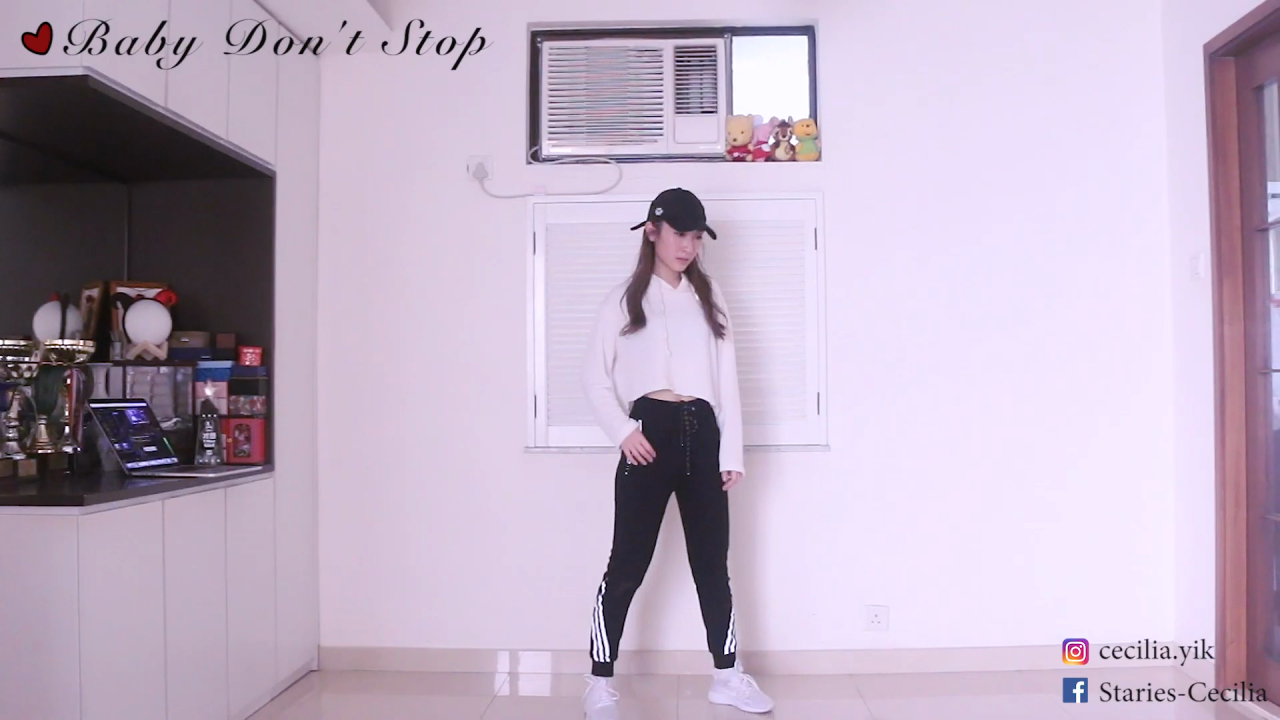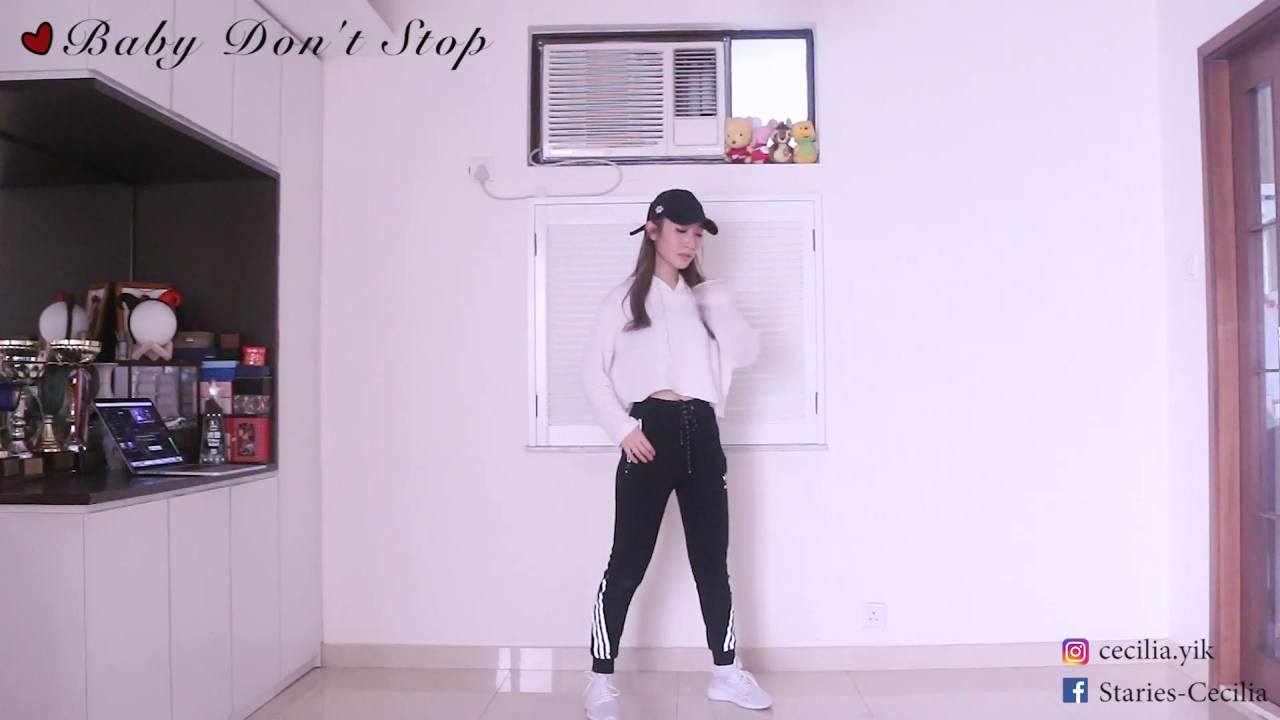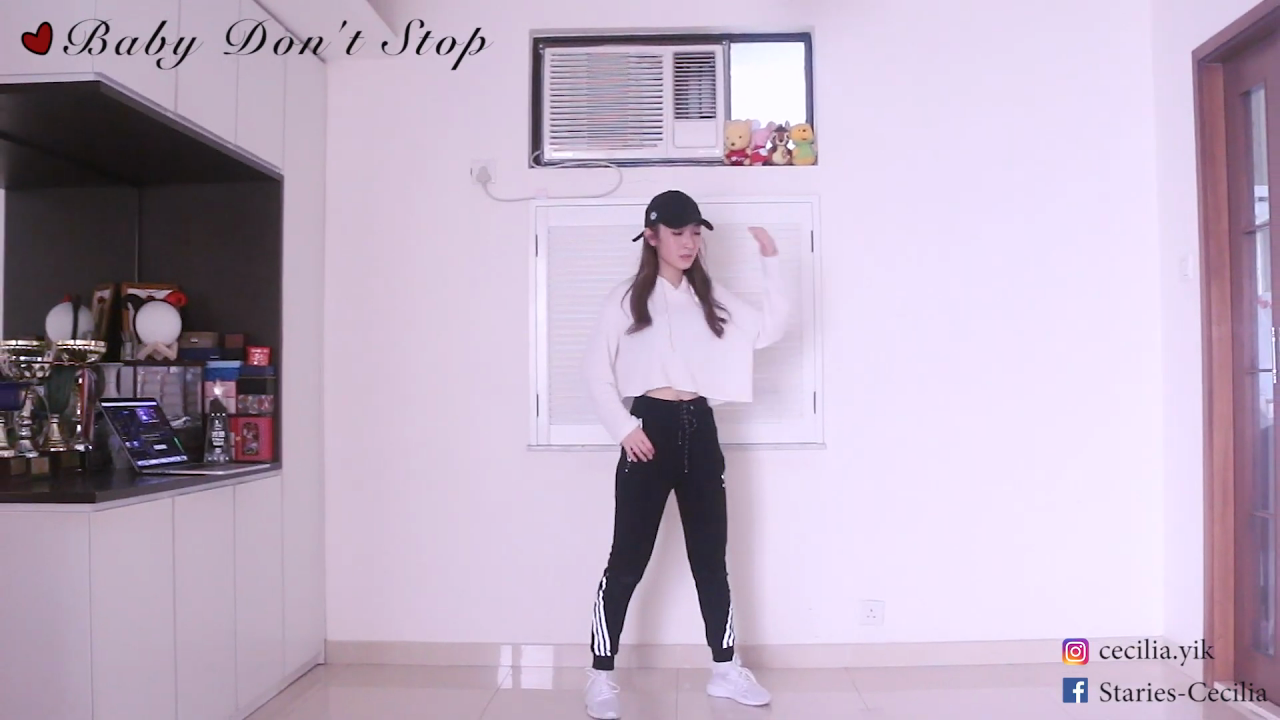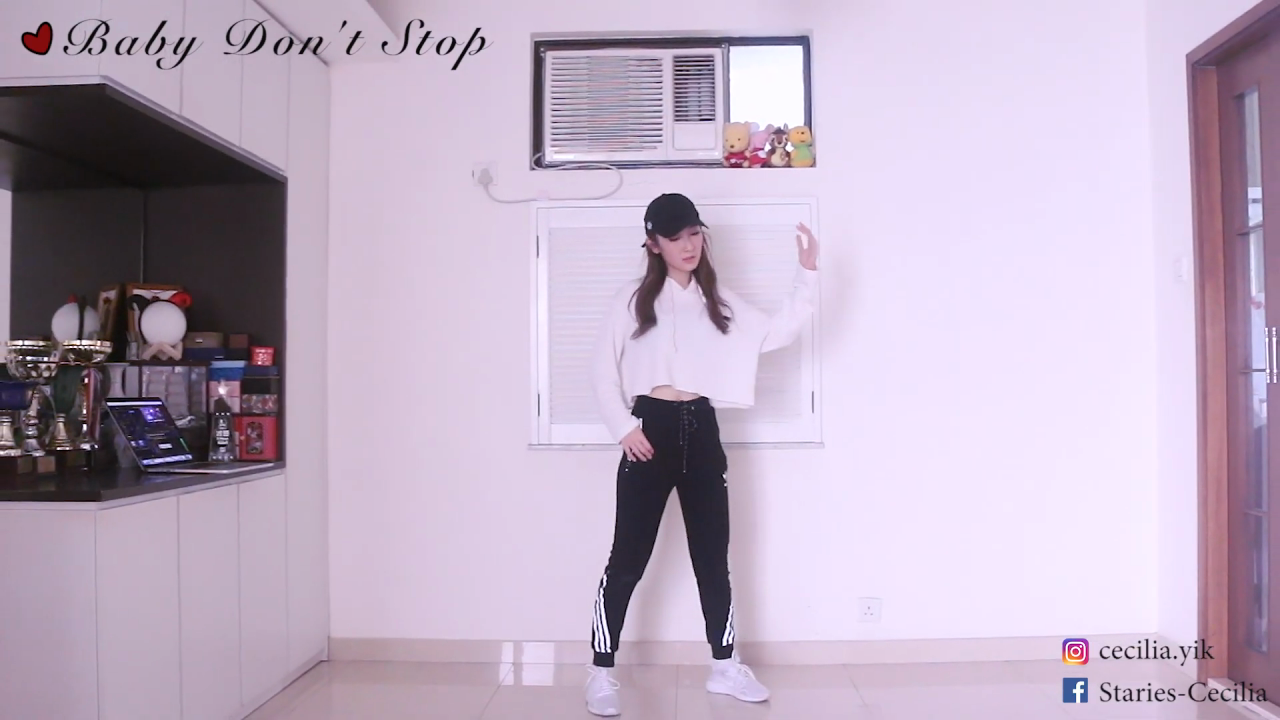
dt=0.7s
person 1, frame 1
left shoulder: (709, 295)
right shoulder: (625, 298)
left elbow: (727, 377)
right elbow: (595, 376)
left wrist: (732, 449)
right wrist: (623, 430)
left hip: (702, 433)
right hip: (651, 431)
left knee: (712, 562)
right knee: (627, 564)
left ankle: (727, 675)
person 1, frame 2
left shoulder: (703, 297)
right shoulder: (626, 298)
left elbow: (745, 355)
right elbow: (593, 373)
left wrist: (722, 308)
right wrist: (622, 429)
left hip: (701, 432)
right hip: (651, 431)
left knee: (712, 560)
right knee: (628, 562)
left ankle: (726, 672)
person 1, frame 3
left shoulder: (711, 299)
right shoulder: (627, 298)
left elbow: (769, 328)
right elbow: (596, 370)
left wrist: (772, 264)
right wrist: (623, 427)
left hip: (699, 431)
right hip: (650, 429)
left knee: (711, 558)
right knee: (627, 560)
left ankle: (726, 669)
right ankle: (601, 675)
person 1, frame 4
left shoulder: (719, 301)
right shoulder: (633, 299)
left elbow: (777, 333)
right elbow: (603, 368)
left wrist: (807, 273)
right wrist: (623, 427)
left hip: (702, 432)
right hip: (651, 430)
left knee: (712, 558)
right knee: (627, 559)
left ankle: (724, 666)
right ankle: (601, 672)
